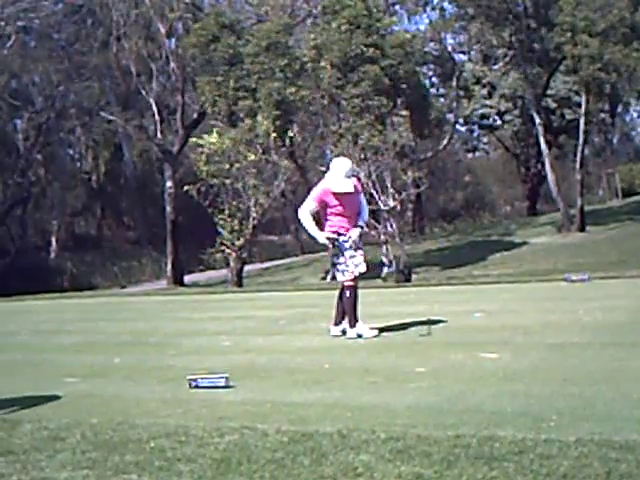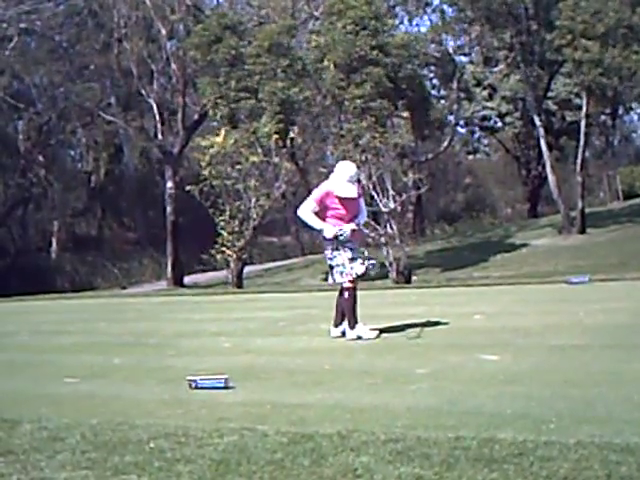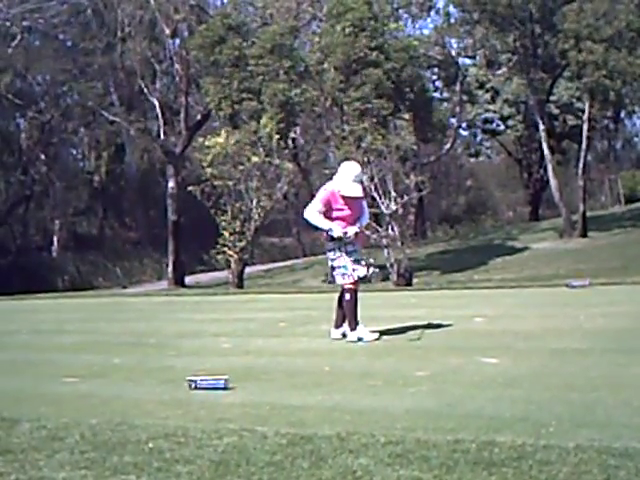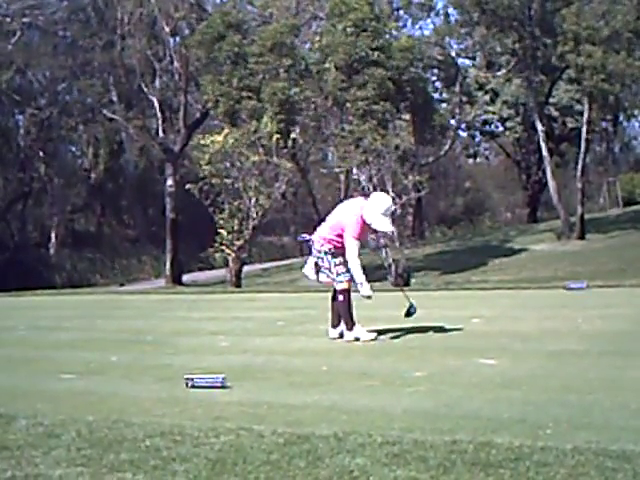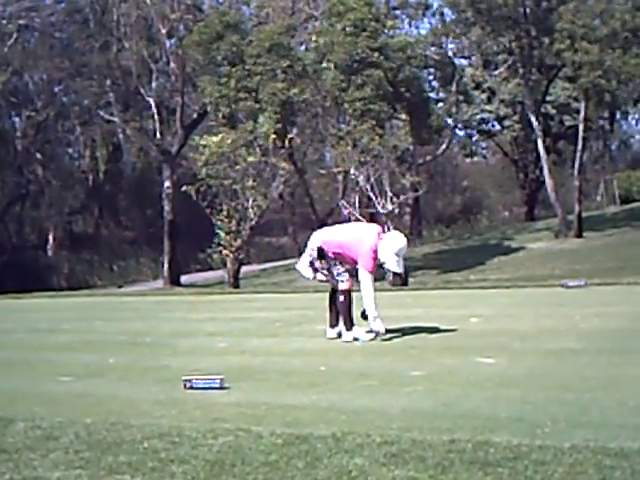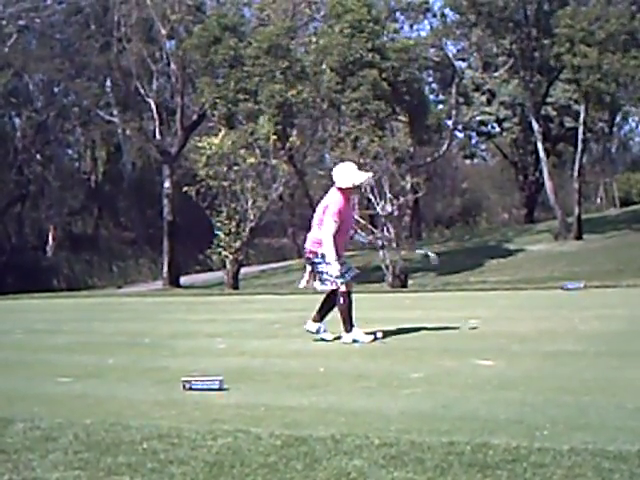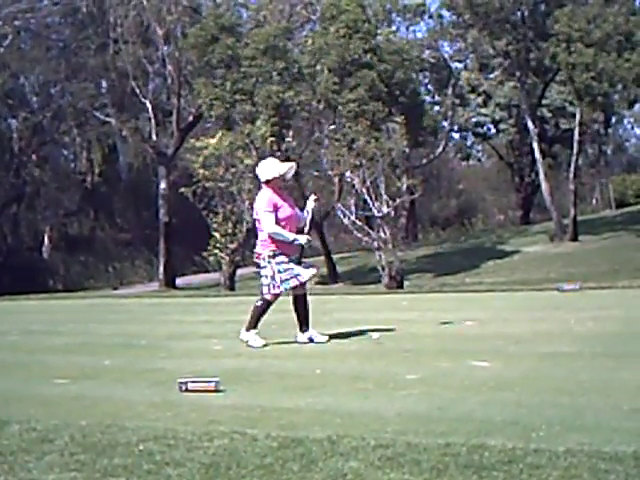
dt=0.7s
person 1, frame 1
left shoulder: (355, 183)
right shoulder: (323, 190)
left elbow: (363, 207)
right elbow: (303, 212)
left wrist: (359, 228)
right wrist: (317, 233)
left hip: (353, 239)
right hip: (338, 239)
left knee: (349, 281)
right knee: (350, 279)
left ankle: (338, 325)
right ankle: (353, 326)
person 1, frame 2
left shoulder: (355, 187)
right shoulder: (324, 191)
left elbow: (362, 211)
right elbow: (303, 210)
left wrist: (354, 225)
right wrist: (324, 227)
left hip: (352, 240)
right hip: (336, 242)
left knee: (348, 283)
right knee: (349, 281)
left ankle: (337, 326)
right ankle: (353, 327)
person 1, frame 3
left shoulder: (358, 190)
right shoulder: (329, 191)
left elbow: (364, 213)
right elbow: (310, 212)
left wrist: (357, 227)
right wrist: (331, 227)
left hip: (353, 242)
right hip: (338, 244)
left knee: (349, 285)
right knee: (350, 284)
left ankle: (338, 328)
right ankle: (354, 329)
person 1, frame 4
left shoulder: (366, 205)
right shoulder: (355, 220)
right elbow: (352, 255)
left wrist: (367, 238)
right wrist: (362, 283)
left hip: (336, 248)
right hip: (326, 246)
left knee: (340, 285)
right knee: (343, 285)
left ankle: (335, 328)
right ankle: (351, 330)
person 1, frame 5
left shoulder: (379, 232)
right shoulder: (368, 251)
right elbow: (367, 288)
right wrist: (374, 318)
left hip: (322, 240)
right hip: (321, 248)
left knee: (337, 285)
right knee: (345, 284)
left ankle: (333, 328)
right ankle: (349, 331)
person 1, frame 6
left shoulder: (345, 197)
right shoulder: (336, 202)
right elbow: (326, 236)
left wrist: (354, 235)
right wrist: (333, 263)
left hip: (332, 252)
right hip: (321, 251)
left knee: (337, 289)
right knee: (343, 287)
left ankle: (315, 323)
right ankle: (349, 332)
person 1, frame 7
left shoulder: (283, 196)
right shoulder: (265, 198)
left elbow: (299, 221)
right elbow: (270, 228)
left wrist: (309, 209)
right wrist: (295, 238)
left hip: (287, 253)
right hip: (272, 254)
left knee: (300, 288)
right knee: (272, 294)
left ankle: (305, 332)
right ankle: (249, 331)
